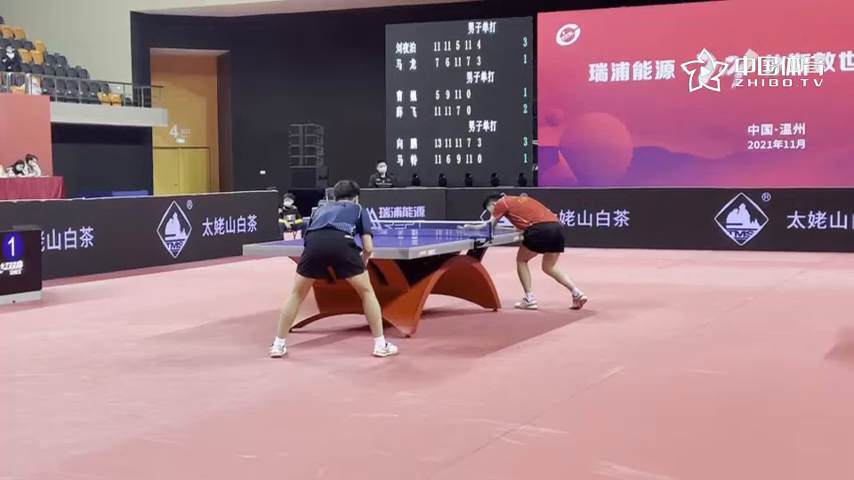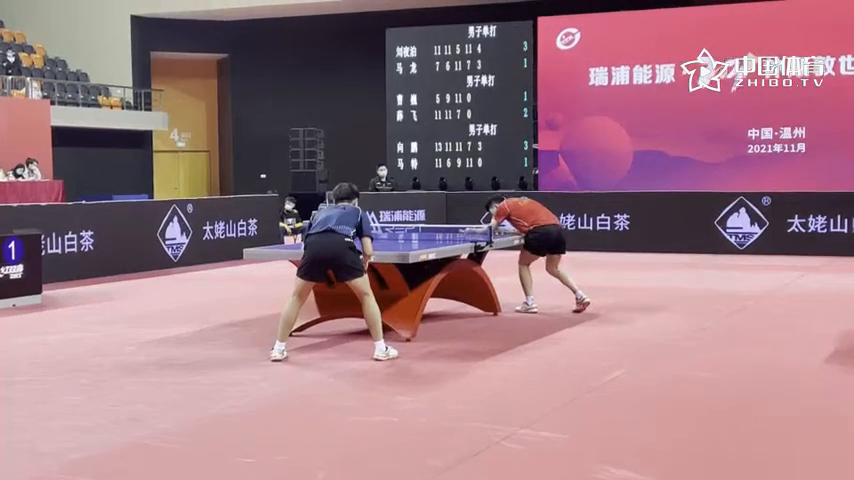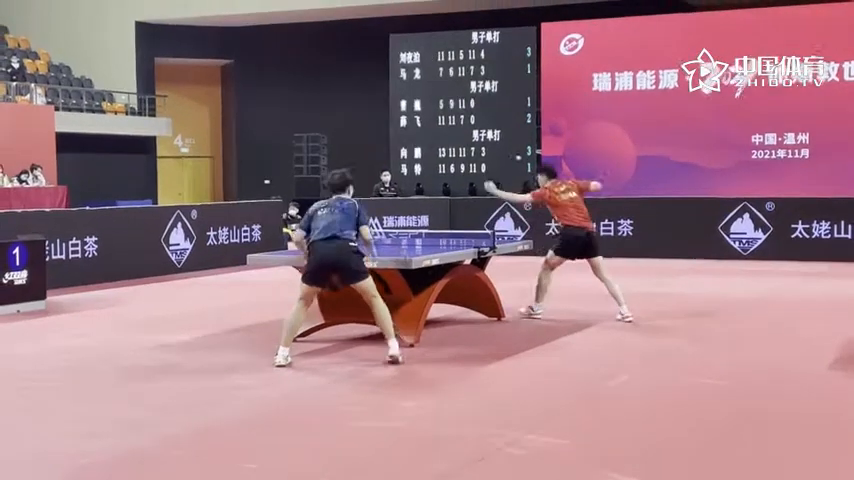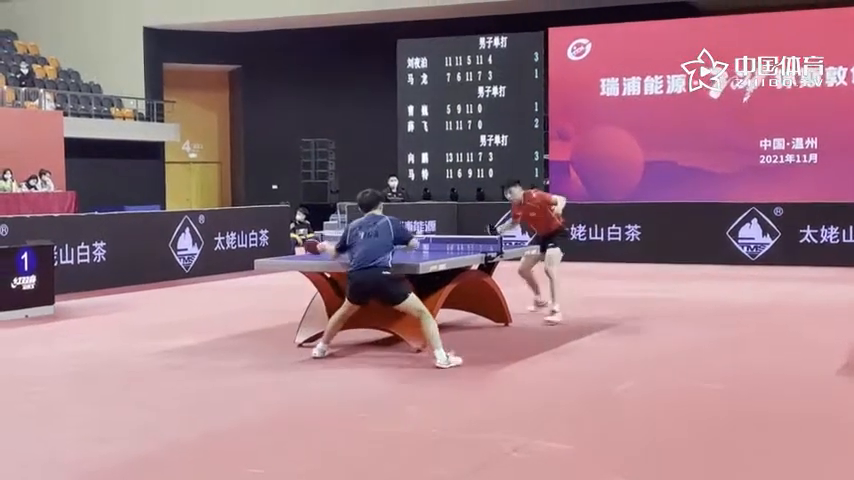
dt=0.7s
person 1, frame 1
left shoulder: (321, 209)
right shoulder: (358, 209)
left elbow: (310, 236)
right elbow: (368, 248)
left wrist: (323, 266)
right wrist: (361, 265)
left hip: (314, 243)
right hip: (341, 243)
left knee: (297, 294)
right knee: (367, 291)
left ankle: (278, 345)
right ankle: (381, 345)
person 1, frame 2
left shoulder: (321, 213)
right shoulder: (358, 212)
left elbow: (307, 241)
right elbow: (368, 251)
left wrist: (323, 268)
right wrist: (362, 266)
left hip: (314, 246)
right hip: (341, 246)
left knee: (297, 298)
right knee: (366, 295)
left ankle: (278, 349)
right ankle: (381, 349)
person 1, frame 3
left shoulder: (316, 207)
right shoulder: (354, 205)
left elbow: (297, 237)
right elbow: (366, 236)
left wrist: (307, 250)
left hip: (319, 253)
right hip: (345, 251)
left knee: (303, 302)
right knee: (374, 298)
left ankle: (283, 354)
right ankle: (393, 347)
person 1, frame 4
left shoulder: (352, 227)
right shoulder: (391, 222)
left elbow: (335, 252)
right elbow: (414, 244)
left wrist: (325, 246)
right wrist: (403, 240)
left hip: (357, 278)
right hip: (382, 277)
left knee: (345, 311)
right knee: (422, 313)
left ankle: (321, 347)
right ankle: (441, 356)
person 2, frame 1
left shoulder: (501, 203)
right shoulder: (517, 200)
left elbow: (490, 226)
left hip: (541, 229)
right hip: (557, 227)
left knee: (521, 260)
right knee: (549, 267)
left ankle: (529, 299)
right ankle: (577, 293)
person 2, frame 2
left shoulder: (503, 206)
right shoulder: (521, 202)
left elbow: (491, 229)
left hip: (541, 232)
right hip: (557, 229)
left knee: (523, 264)
right knee: (552, 268)
left ankle: (530, 303)
right ankle: (580, 295)
person 2, frame 3
left shoulder: (546, 192)
right shoulder: (572, 184)
left elbow: (521, 199)
right elbow: (597, 186)
left wrist: (495, 191)
left hip: (571, 233)
right hip: (589, 233)
left knee: (547, 268)
right knee: (602, 275)
left ankle: (535, 308)
right ankle: (624, 311)
person 2, frame 4
left shoulder: (535, 196)
right shoulder: (515, 206)
left elbow: (561, 199)
right elbow: (514, 222)
left wrist: (559, 207)
right wrist: (500, 229)
left hip: (555, 234)
right hip: (542, 236)
left knee: (549, 269)
right knee: (523, 270)
left ankle: (555, 309)
right ankle: (539, 299)
